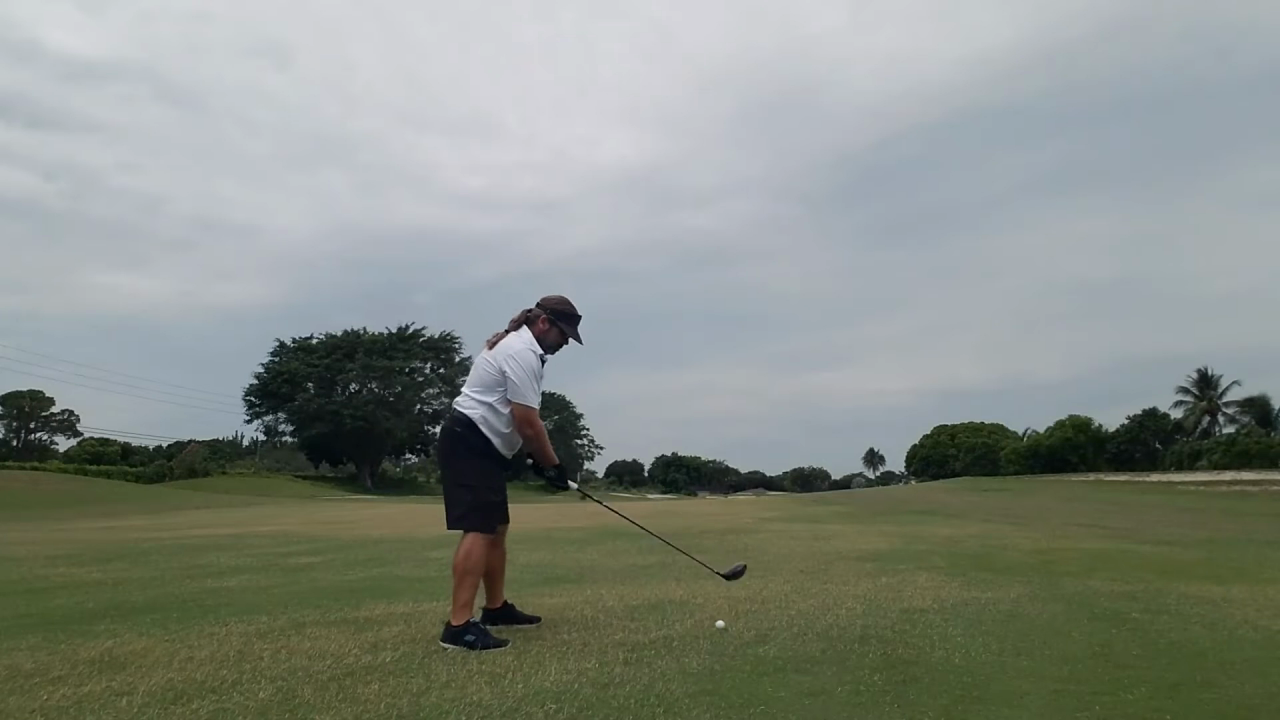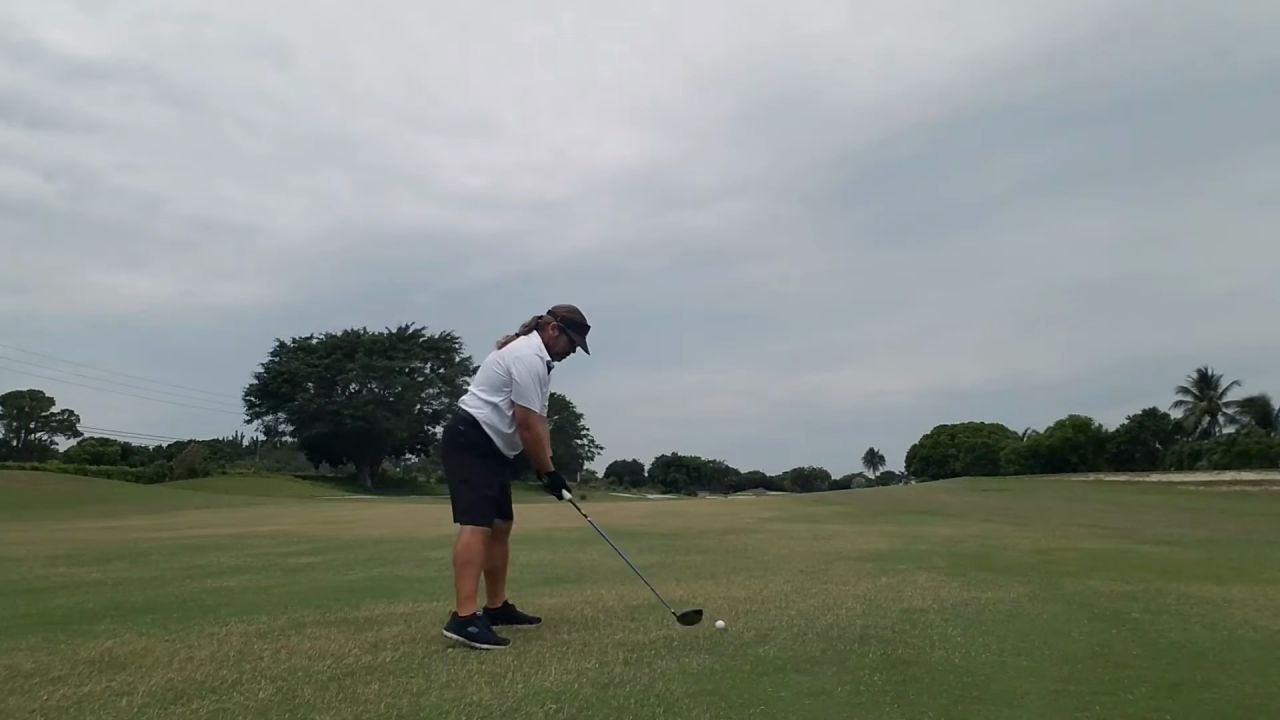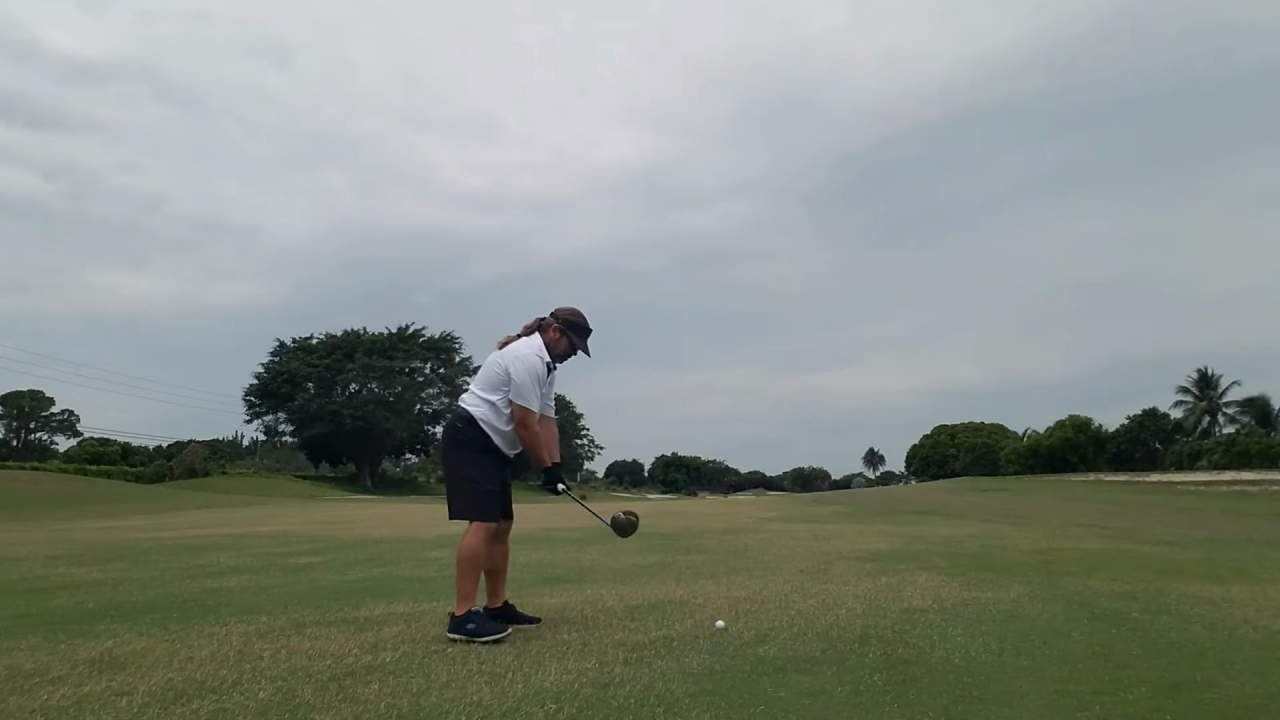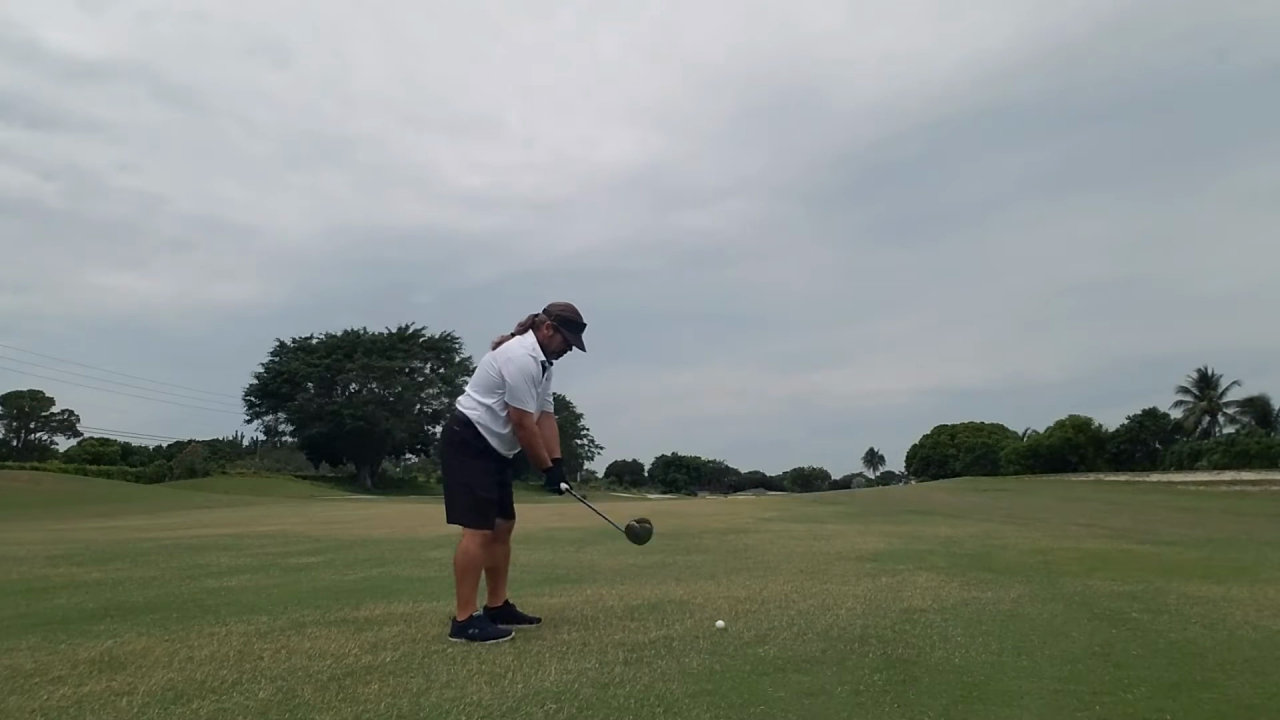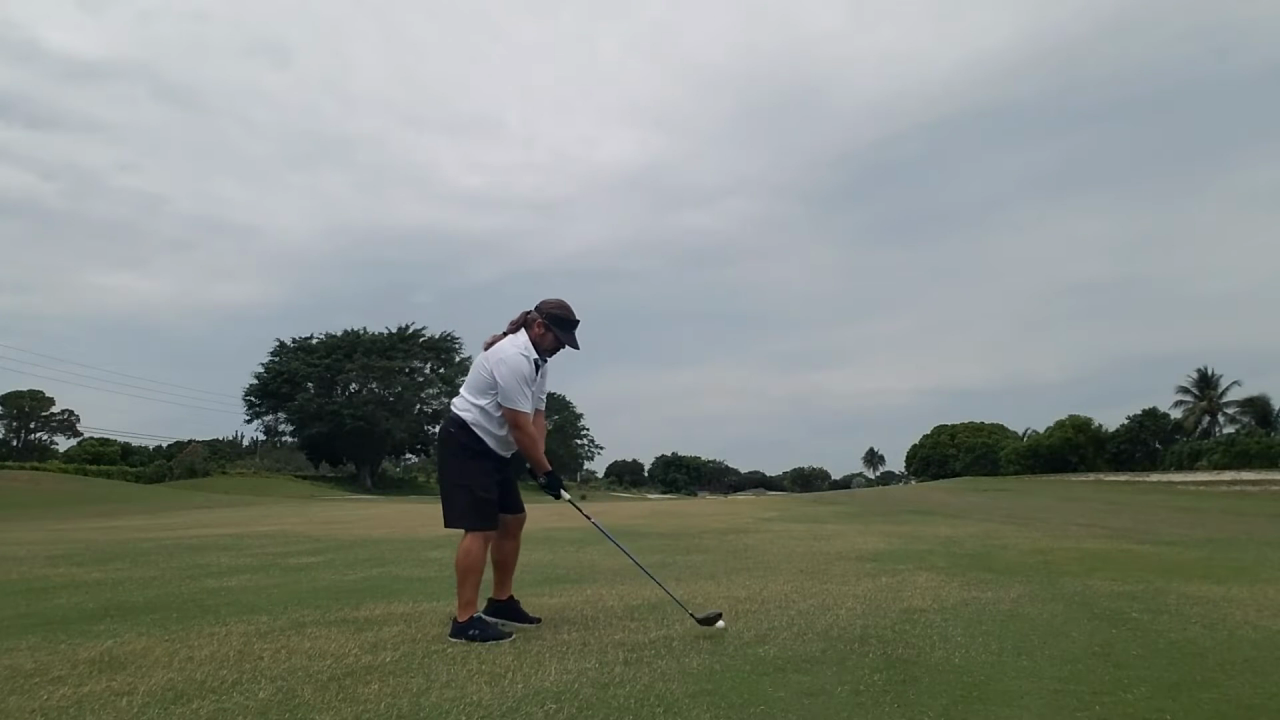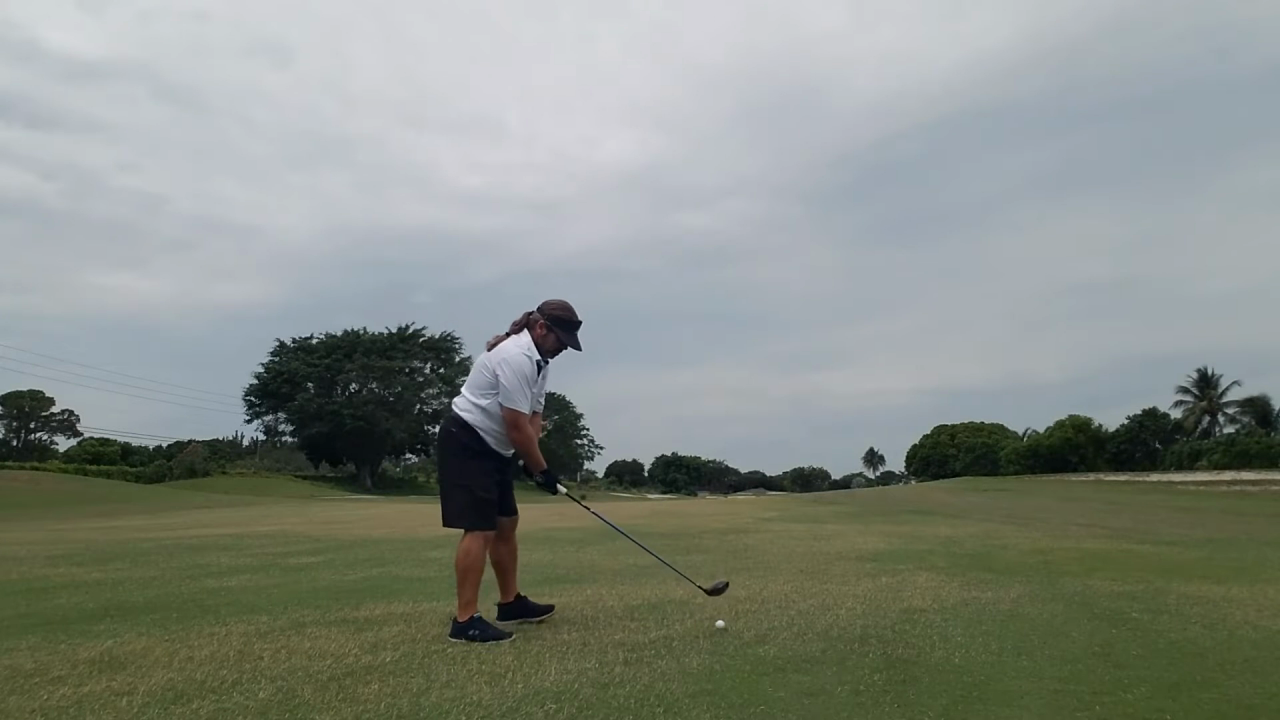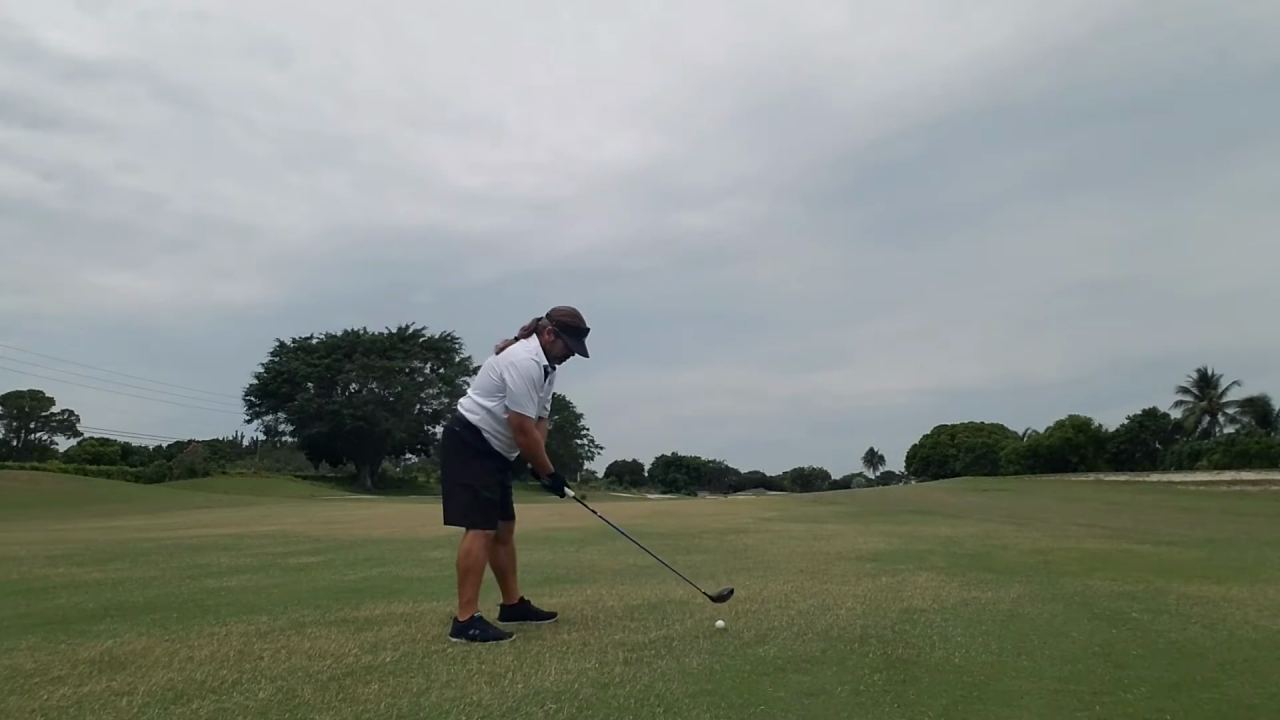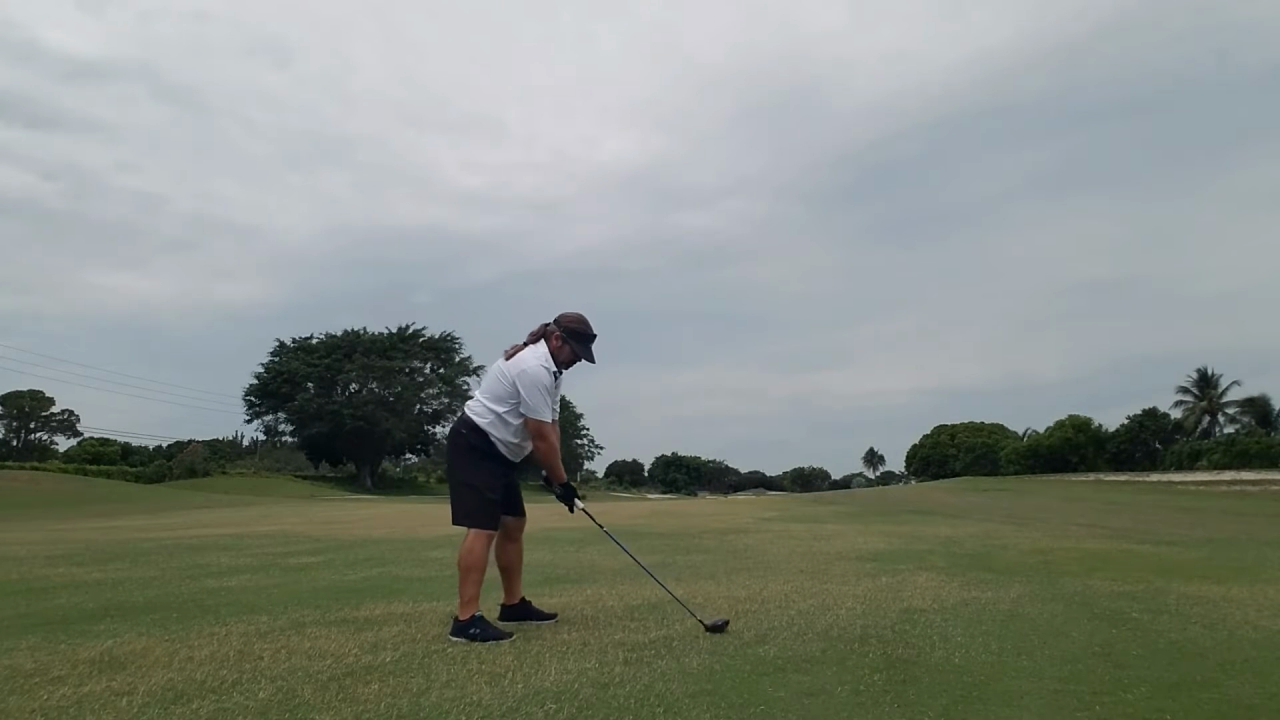
dt=0.2s
person 1, frame 1
left shoulder: (521, 348)
right shoulder: (522, 353)
left elbow: (522, 418)
right elbow: (527, 422)
left wrist: (539, 458)
right wrist: (553, 465)
left hip: (481, 447)
right hip: (469, 445)
left knee: (496, 529)
right knee: (478, 531)
left ankle: (496, 606)
right ankle: (459, 625)
person 1, frame 2
left shoulder: (537, 358)
right shoulder: (528, 357)
left elbow: (538, 421)
right elbow: (527, 426)
left wrist: (544, 467)
right wrist: (549, 471)
left hip: (489, 447)
right hip: (471, 442)
left knee: (500, 526)
right knee: (477, 526)
left ankle: (496, 606)
right ankle: (465, 617)
person 1, frame 3
left shoulder: (543, 363)
right shoulder: (527, 357)
left elbow: (546, 421)
right elbow: (525, 425)
left wrist: (555, 466)
right wrist: (545, 469)
left hip: (491, 447)
right hip: (469, 440)
left knee: (501, 525)
right knee: (482, 523)
left ankle: (496, 606)
right ankle: (464, 615)
person 1, frame 4
left shoulder: (541, 362)
right shoulder: (521, 357)
left elbow: (545, 417)
right elbow: (523, 426)
left wrist: (557, 463)
right wrist: (546, 468)
left hip: (491, 448)
right hip: (468, 443)
left knee: (501, 526)
right knee: (478, 528)
left ankle: (497, 606)
right ankle: (464, 620)
person 1, frame 5
left shoulder: (536, 359)
right shoulder: (513, 357)
left elbow: (536, 416)
right elbow: (520, 427)
left wrist: (539, 462)
right wrist: (545, 472)
left hip: (492, 449)
right hip: (467, 445)
left knee: (512, 521)
right knee: (481, 530)
left ankle: (500, 601)
right ankle: (465, 620)
person 1, frame 6
left shoulder: (538, 360)
right shoulder: (515, 357)
left elbow: (533, 417)
right elbow: (517, 426)
left wrist: (529, 462)
right wrist: (542, 469)
left hip: (491, 449)
right hip: (467, 445)
left knee: (505, 526)
right knee: (479, 530)
left ankle: (510, 602)
right ankle: (465, 620)
person 1, frame 7
left shoulder: (545, 365)
right shoulder: (524, 362)
left elbow: (539, 422)
right elbow: (523, 430)
left wrist: (537, 466)
right wrist: (549, 472)
left hip: (493, 450)
right hip: (469, 445)
left knee: (503, 530)
right knee: (481, 530)
left ankle: (513, 604)
right ankle: (465, 620)
person 1, frame 8
left shoulder: (551, 369)
right shoulder: (534, 368)
left elbow: (551, 426)
right elbow: (541, 437)
left wrist: (552, 474)
right wrist: (561, 482)
left hip: (497, 451)
right hip: (474, 446)
left knee: (513, 525)
right knee: (482, 530)
left ankle: (513, 604)
right ankle: (467, 619)
